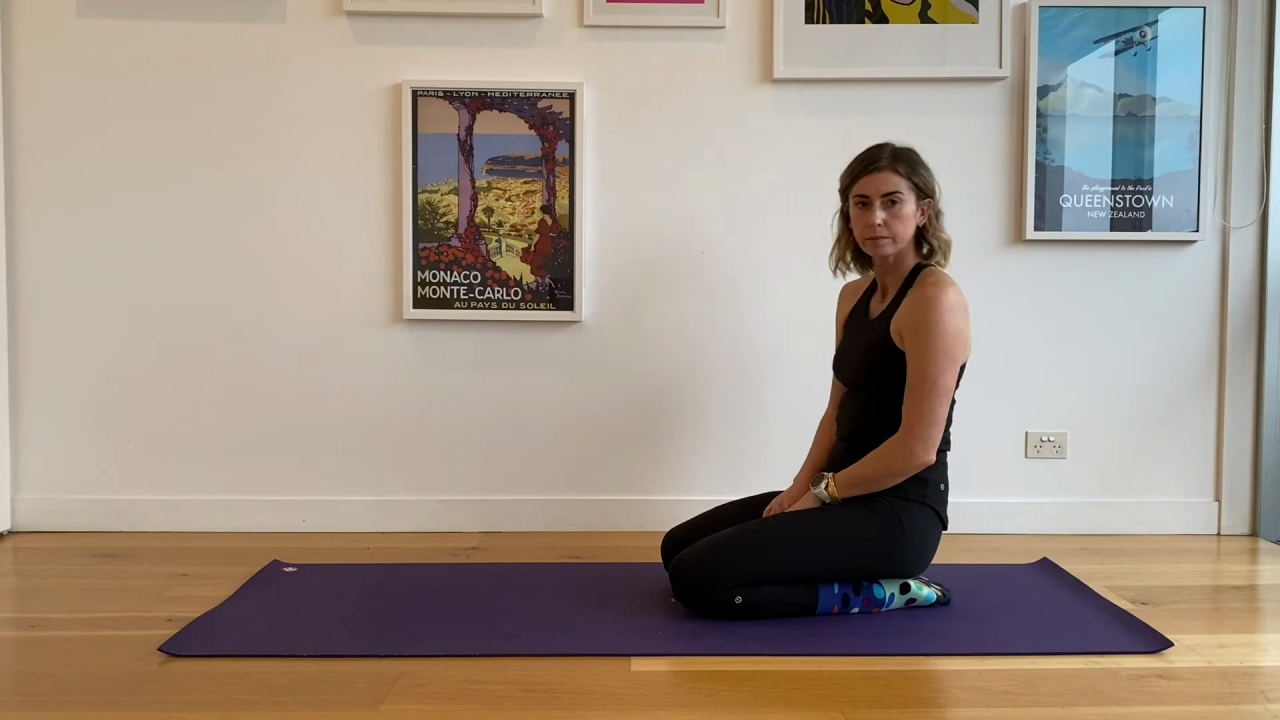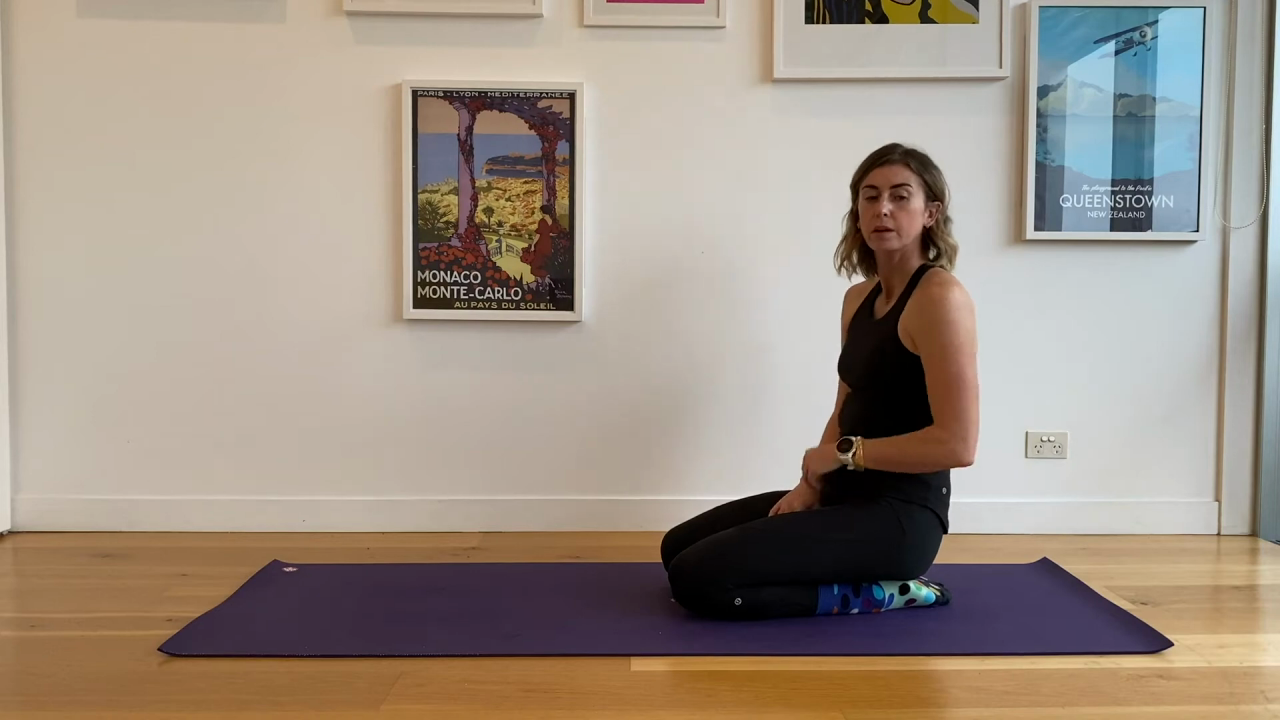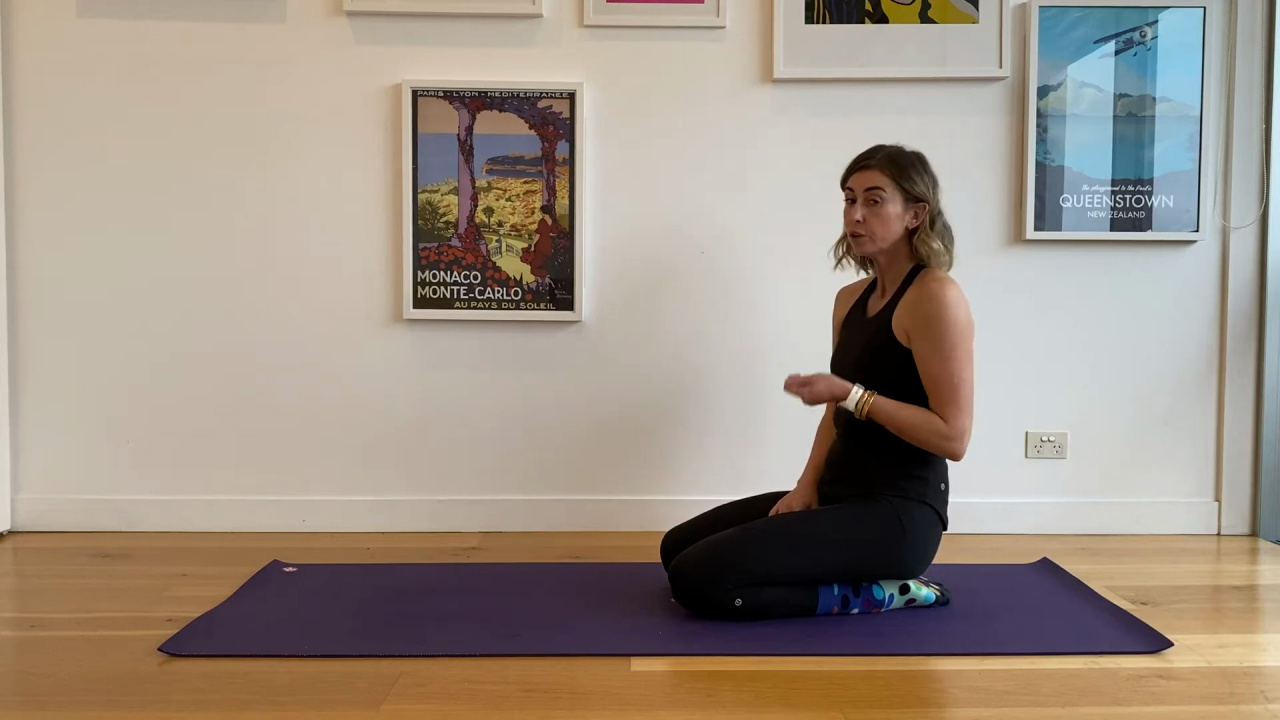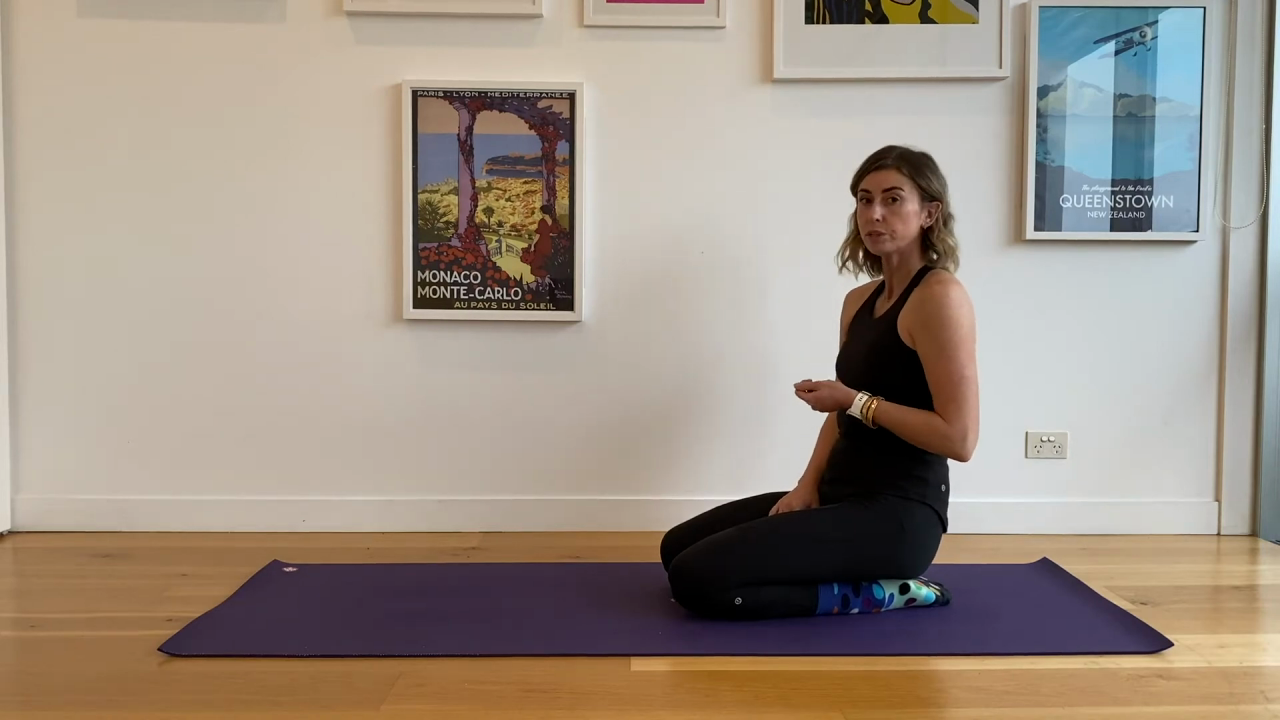
dt=0.5s
person 1, frame 1
left shoulder: (935, 298)
right shoulder: (853, 295)
left elbow: (918, 447)
left wrist: (820, 494)
right wrist: (801, 487)
left hip: (898, 515)
right hip: (849, 496)
left knee: (697, 577)
right knee: (678, 547)
left ankle: (883, 595)
right ankle: (874, 583)
person 1, frame 2
left shoulder: (941, 298)
right shoulder: (859, 298)
left elbow: (956, 443)
left wrist: (844, 454)
right wrist: (809, 484)
left hip: (899, 517)
right hip: (845, 497)
left knee: (699, 579)
right knee: (679, 549)
left ankle: (883, 594)
right ankle: (867, 583)
person 1, frame 3
left shoulder: (936, 296)
right shoulder: (851, 298)
left elbow: (952, 437)
left wrist: (852, 393)
right wrist: (807, 486)
left hip: (898, 515)
right hip: (841, 494)
left knee: (697, 577)
right knee: (677, 548)
left ankle: (882, 595)
right ankle: (874, 583)
person 1, frame 4
left shoulder: (939, 297)
right shoulder: (859, 300)
left elbow: (959, 437)
left wrist: (856, 401)
right wrist: (807, 485)
left hip: (898, 515)
right hip: (843, 495)
left knee: (697, 578)
right knee: (678, 548)
left ankle: (880, 594)
right ankle: (873, 581)
